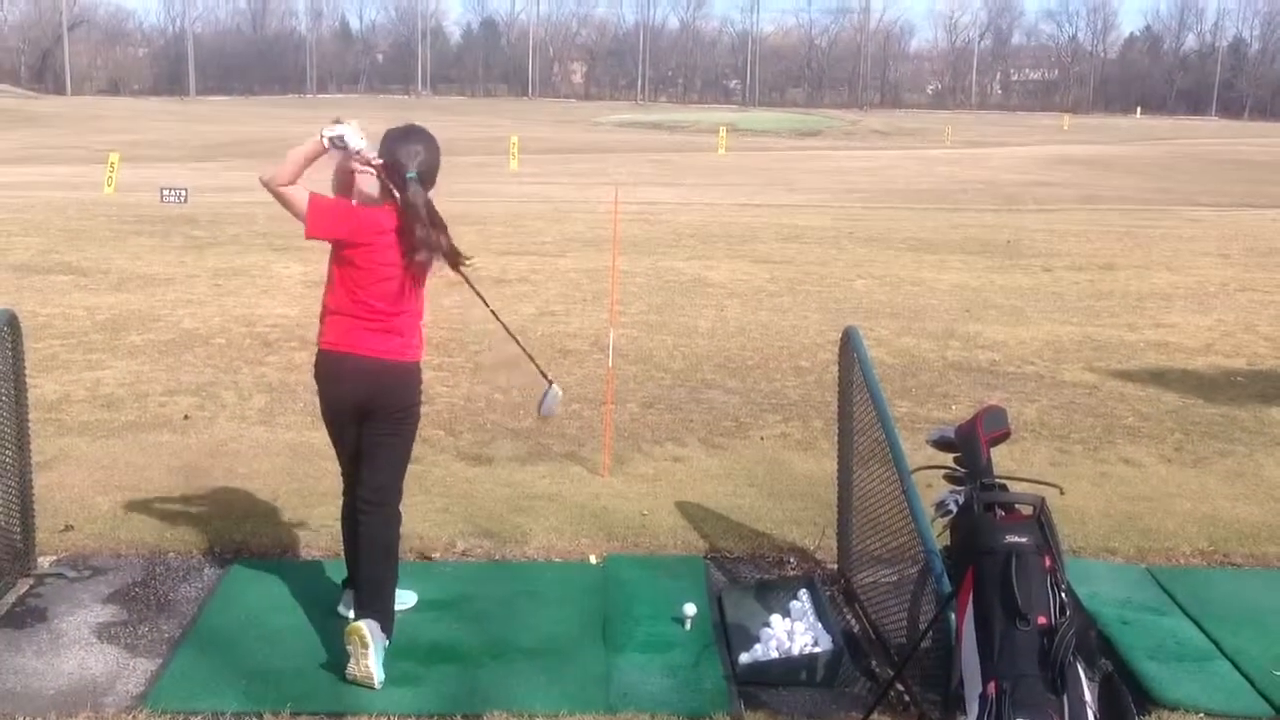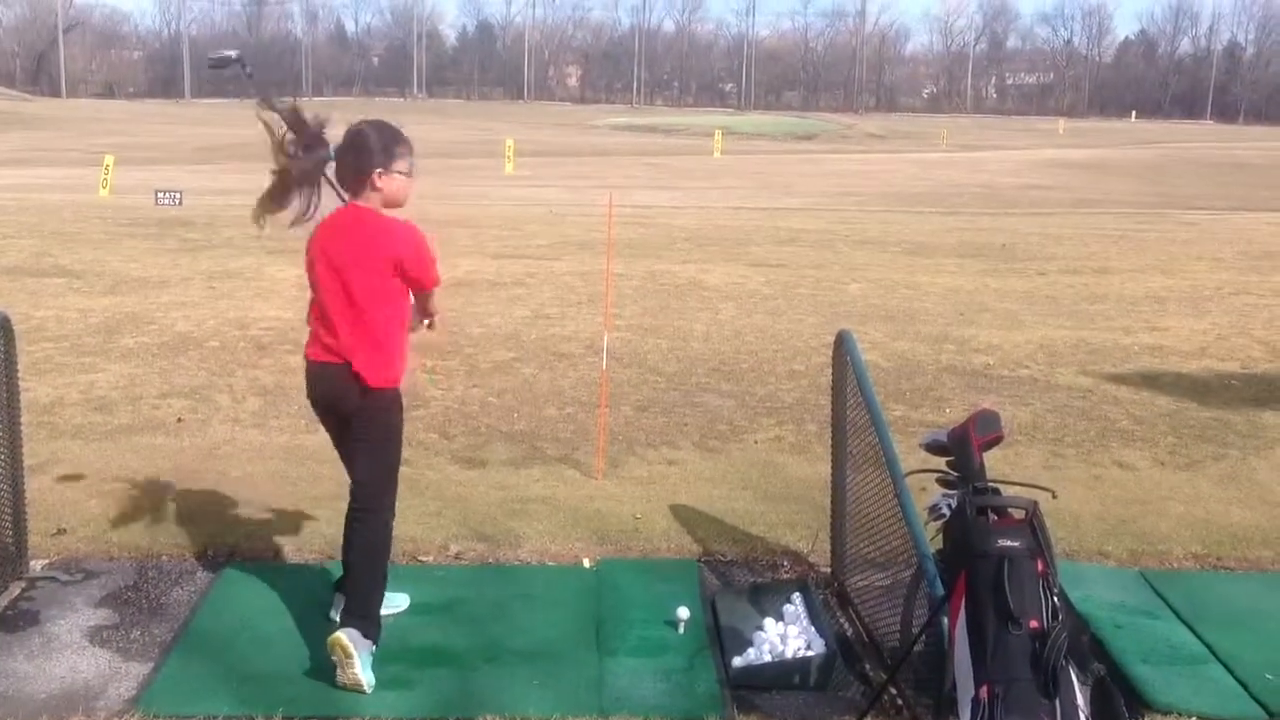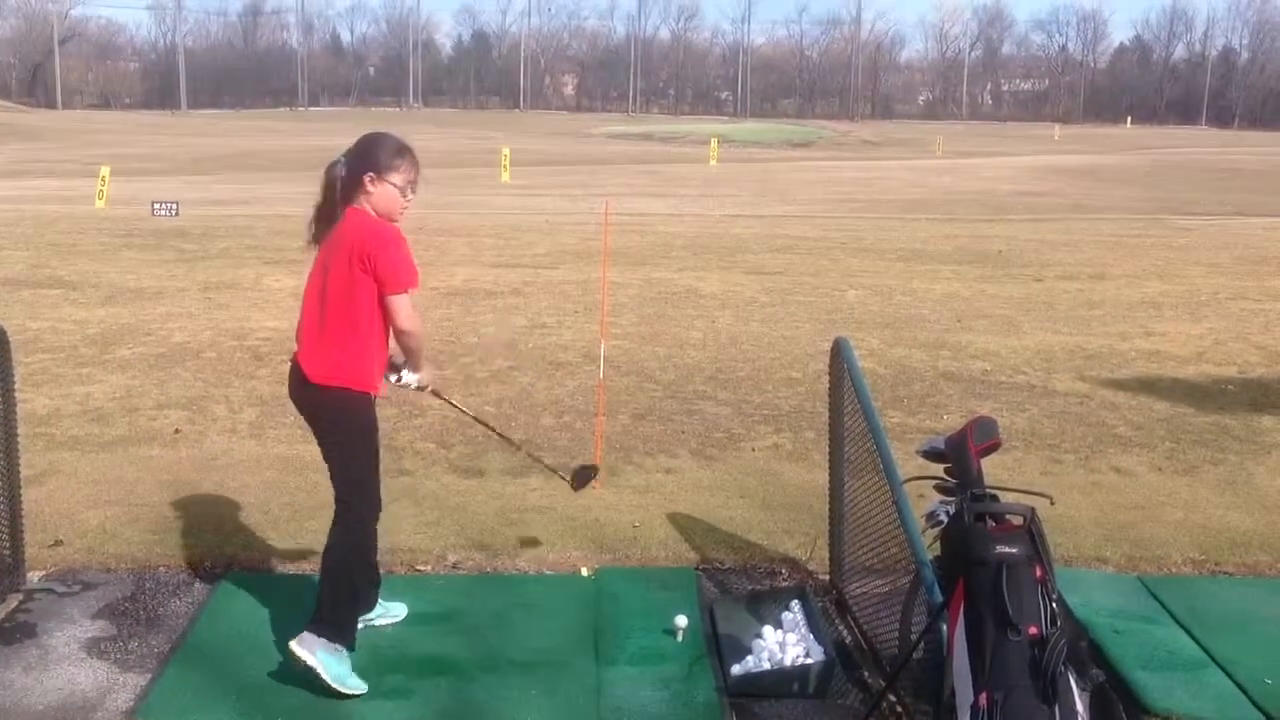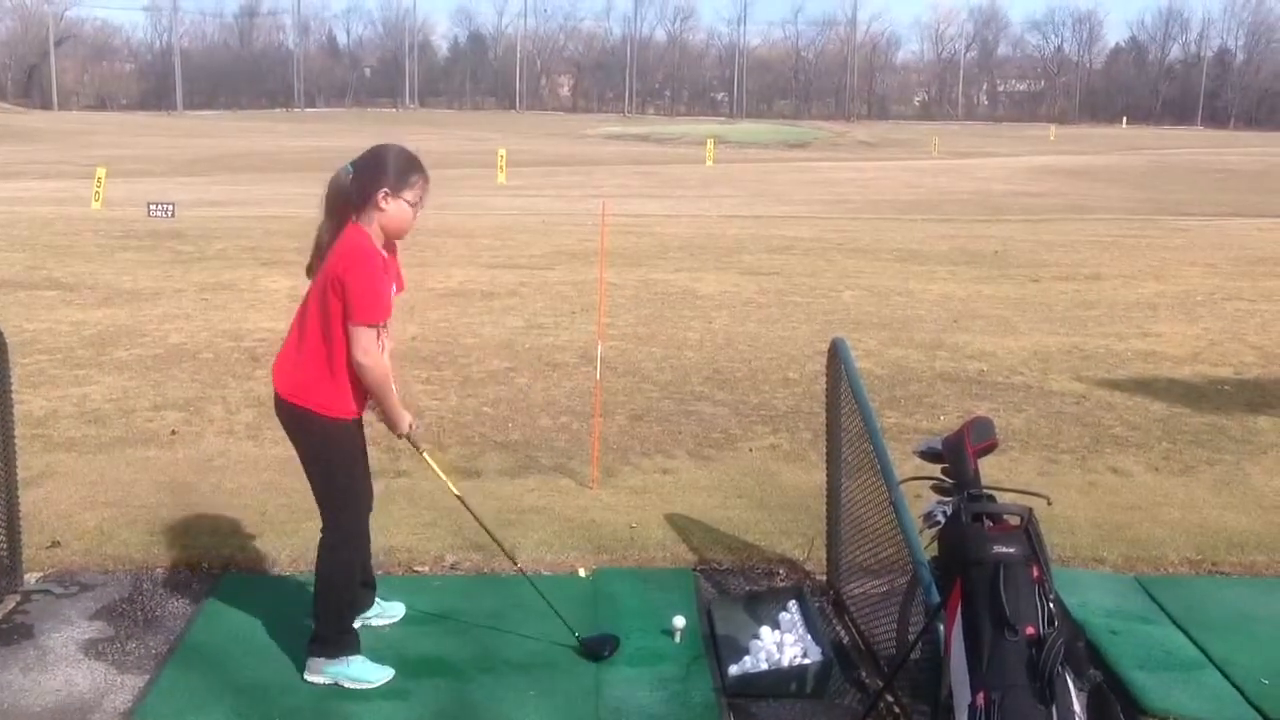
dt=0.5s
person 1, frame 1
left shoulder: (354, 221)
right shoulder: (426, 228)
left elbow: (275, 180)
left wrist: (328, 140)
right wrist: (352, 160)
left hip: (339, 369)
right hip: (396, 378)
left knee: (358, 487)
right knee: (381, 498)
left ankle: (362, 589)
right ankle: (371, 619)
person 1, frame 2
left shoulder: (326, 231)
right shoulder: (402, 237)
right elbow: (429, 306)
right wrist: (407, 320)
left hip: (324, 375)
right hip: (371, 385)
left knee: (368, 486)
right knee: (374, 503)
left ankle: (357, 592)
right ankle: (357, 628)
person 1, frame 3
left shoulder: (339, 231)
right shoulder: (381, 236)
right elbow: (405, 322)
left wrist: (386, 362)
right wrist: (418, 366)
left hip: (315, 378)
right hip: (341, 388)
left knee: (359, 497)
right knee: (358, 506)
left ankle: (360, 600)
right ankle: (325, 634)
person 1, frame 4
left shoulder: (370, 246)
right shoulder: (363, 260)
left elbow: (373, 340)
right elbow: (363, 356)
left wrist: (391, 397)
right wrist: (393, 412)
left hip: (328, 397)
right hip: (318, 404)
left knee: (357, 502)
right knee: (344, 519)
left ankle: (358, 600)
right ankle: (331, 653)
